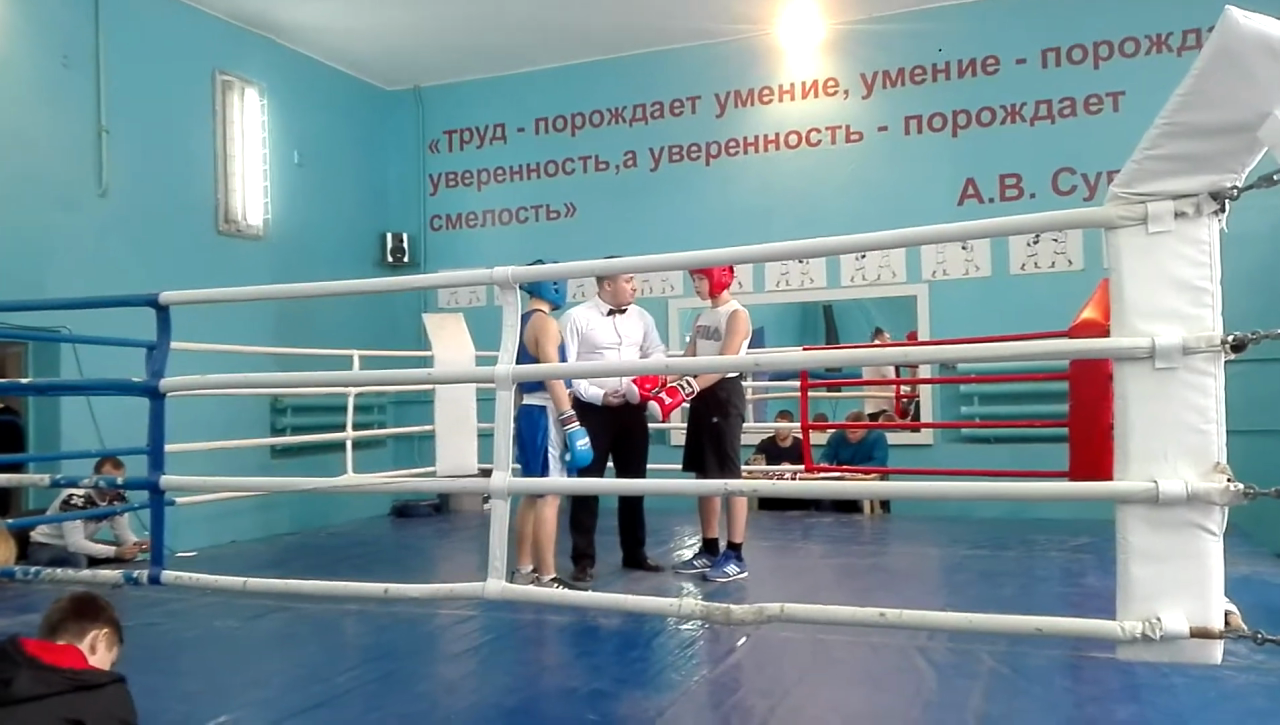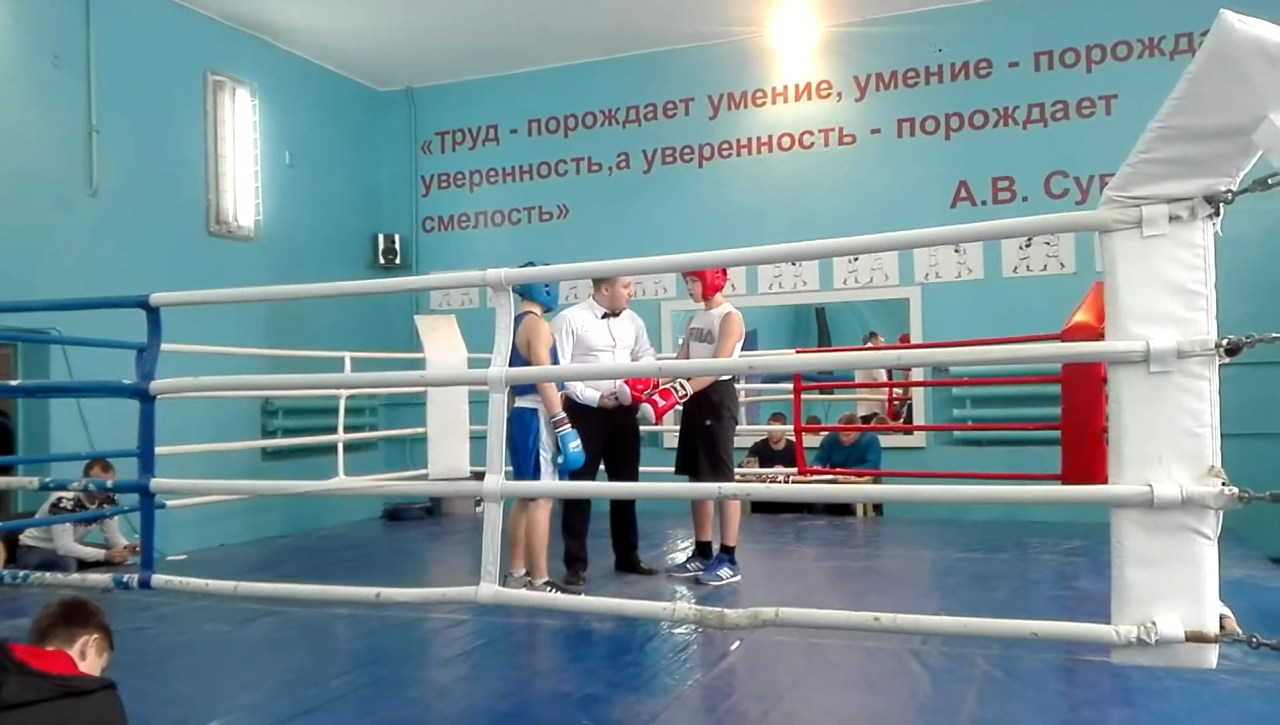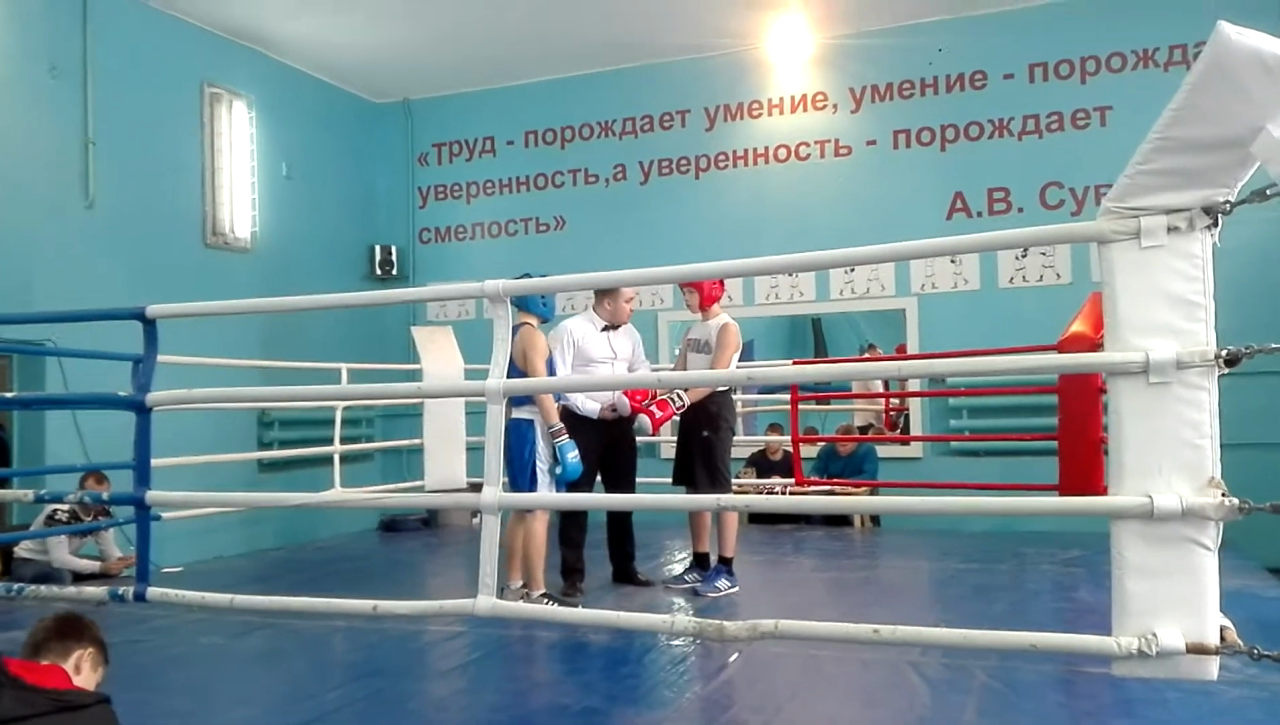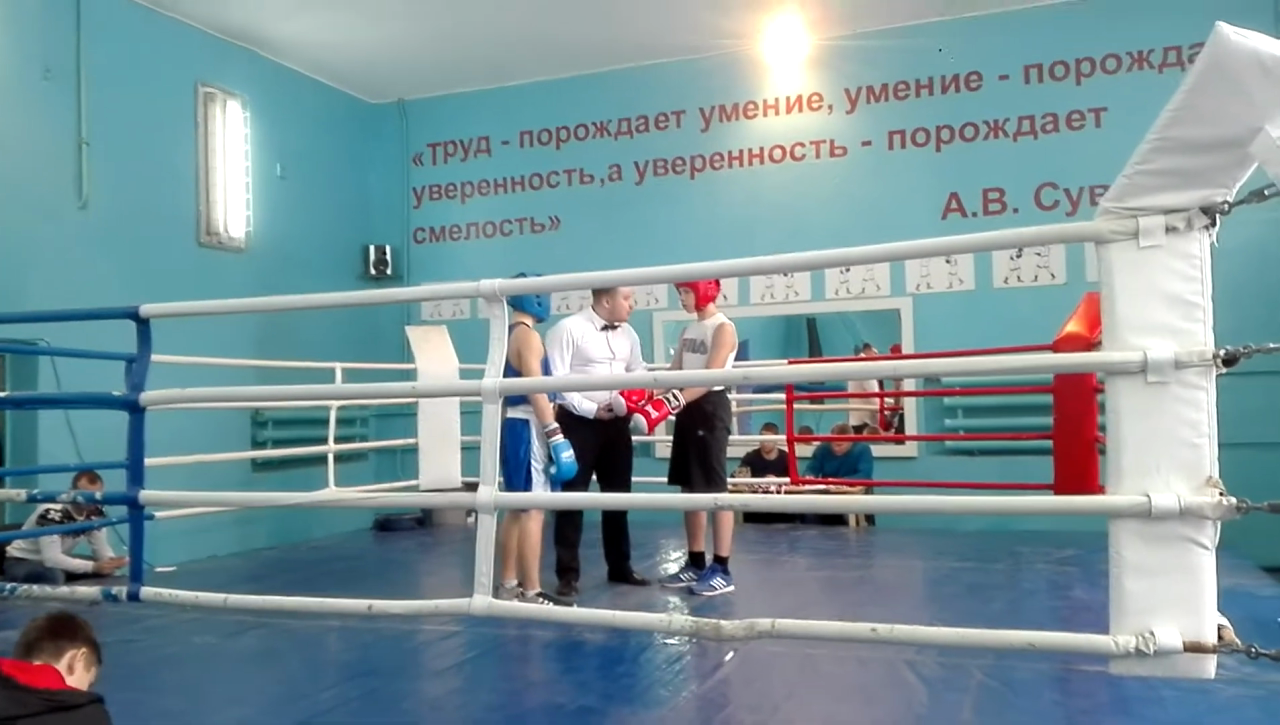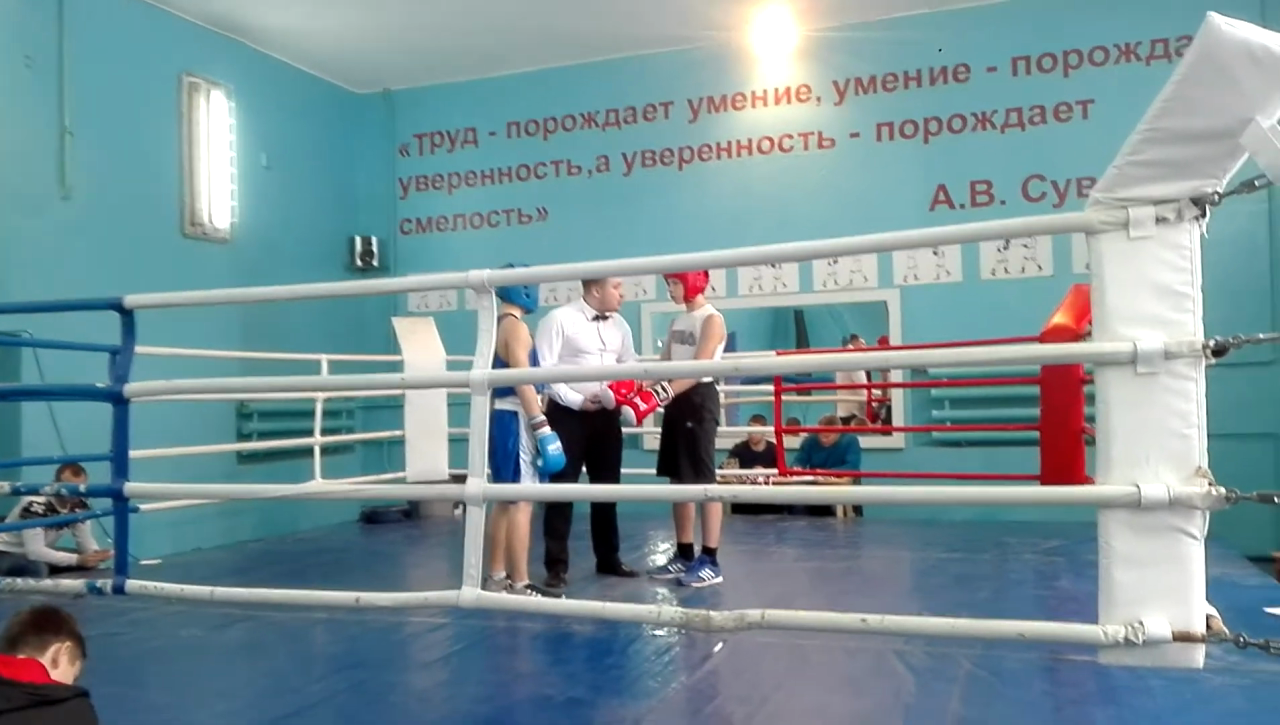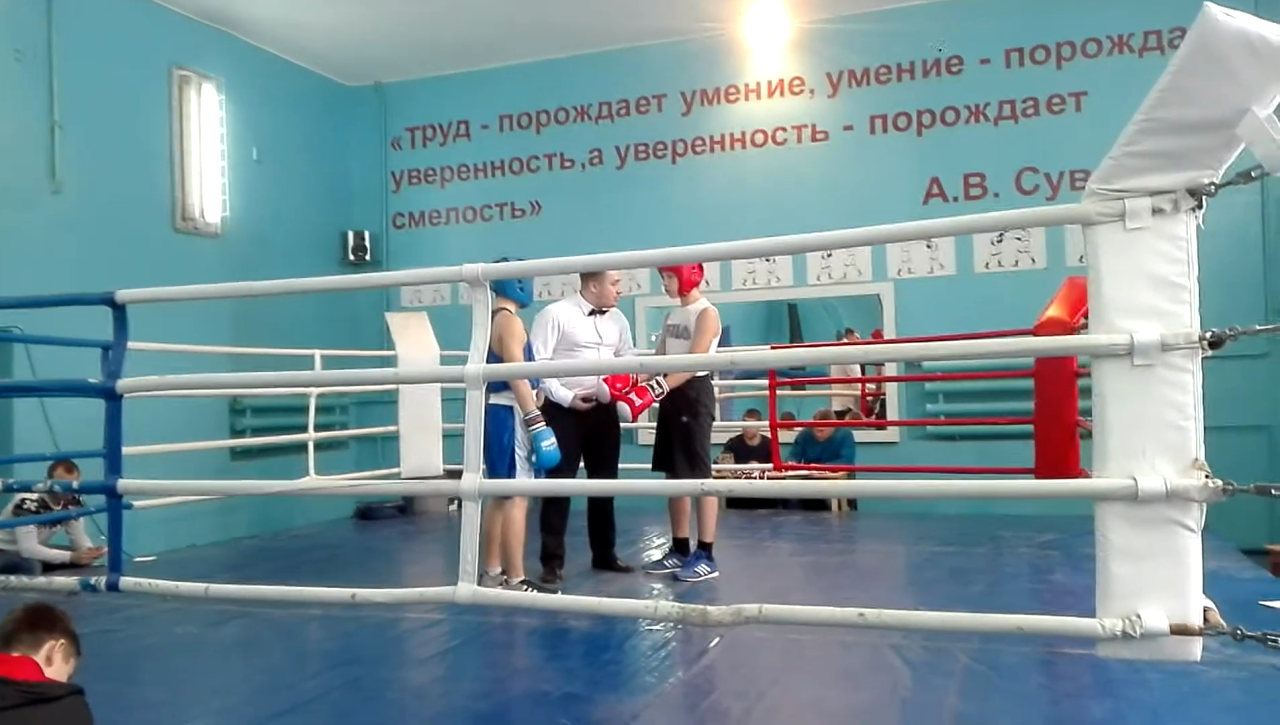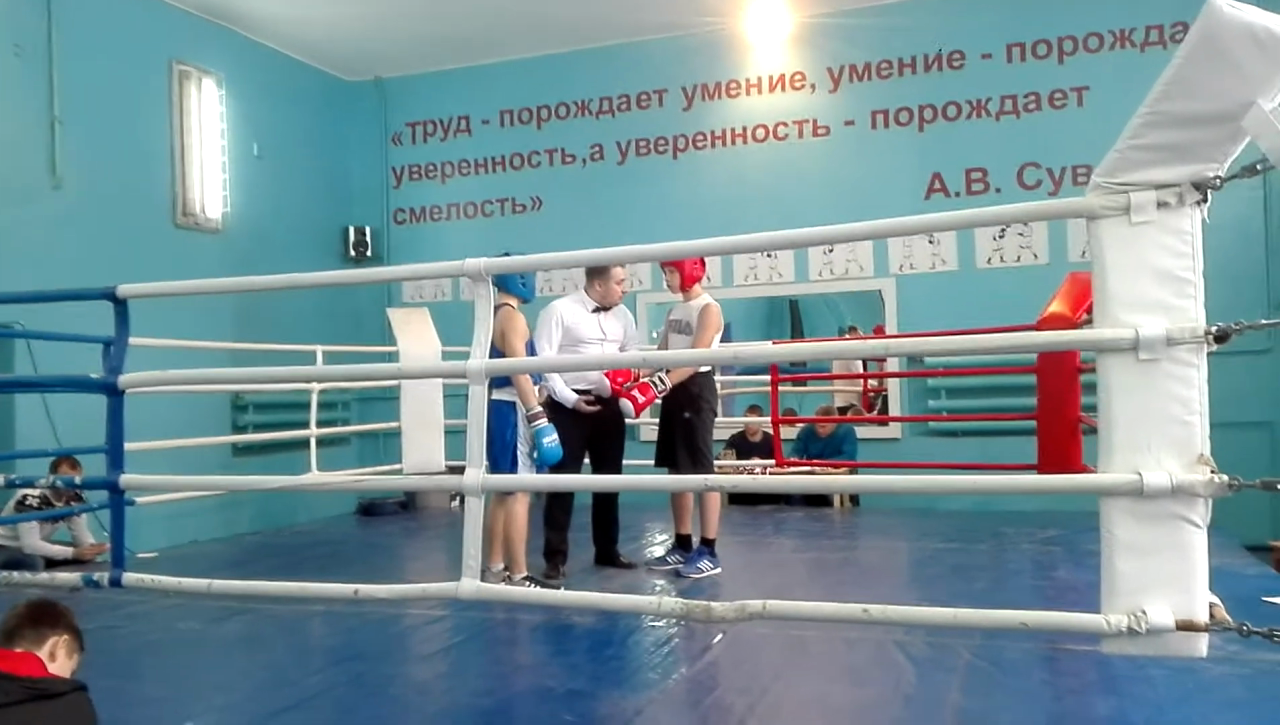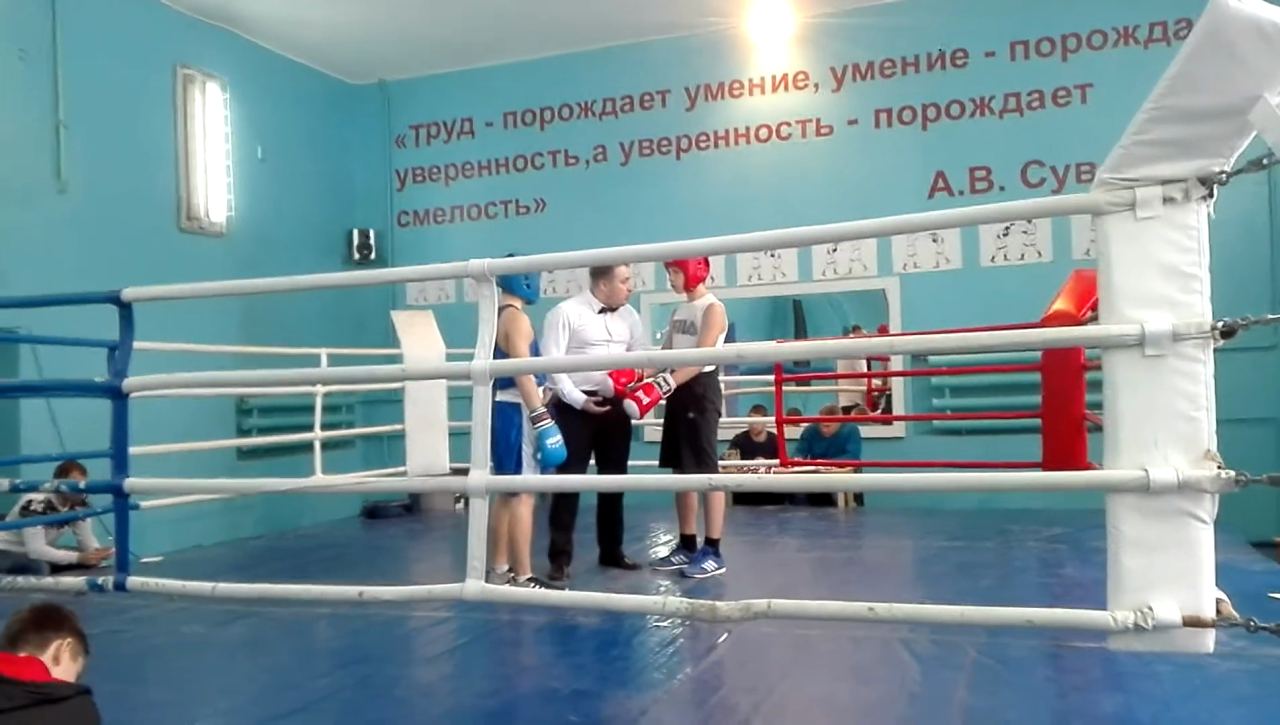
dt=0.1s
person 1, frame 1
left shoulder: (521, 323)
right shoulder: (545, 323)
right elbow: (552, 377)
right wrist: (571, 422)
left hip: (527, 412)
right hip: (545, 413)
left knee: (531, 494)
right knee: (548, 496)
left ankle: (524, 570)
right ankle: (546, 577)
person 1, frame 2
left shoulder: (513, 325)
right shoulder: (537, 325)
right elbow: (544, 379)
right wrist: (563, 424)
left hip: (519, 414)
right hip: (537, 416)
left knee: (524, 497)
right knee: (541, 499)
left ankle: (517, 573)
right ankle: (539, 581)
person 1, frame 3
left shoulder: (510, 336)
right shoulder: (533, 336)
right elbow: (541, 390)
right wrist: (561, 435)
left hip: (517, 425)
right hip: (534, 427)
left knee: (521, 508)
right knee: (538, 510)
left ankle: (514, 585)
right ankle: (536, 593)
person 1, frame 4
left shoulder: (506, 336)
right shoulder: (528, 336)
right elbow: (535, 390)
right wrist: (554, 434)
left hip: (511, 424)
right hip: (528, 426)
left knee: (516, 508)
right knee: (533, 510)
left ankle: (508, 584)
right ankle: (531, 592)
person 1, frame 5
left shoulder: (494, 327)
right shoulder: (516, 327)
right elbow: (522, 381)
right wrist: (542, 427)
left hip: (500, 416)
right hip: (516, 418)
left knee: (504, 500)
right knee: (521, 501)
left ankle: (497, 576)
right ankle: (520, 584)
person 1, frame 6
left shoulder: (488, 321)
right shoulder: (510, 322)
right elbow: (517, 376)
right wrist: (536, 422)
left hip: (495, 410)
right hip: (511, 413)
left knee: (500, 495)
right knee: (516, 497)
left ankle: (492, 572)
right ankle: (515, 580)
person 1, frame 7
left shoulder: (490, 317)
right shoulder: (512, 317)
right elbow: (519, 372)
right wrist: (538, 418)
left hip: (497, 406)
right hip: (514, 408)
left knee: (502, 491)
right knee: (518, 493)
left ankle: (495, 568)
right ankle: (518, 576)
person 1, frame 8
left shoulder: (494, 318)
right shoulder: (517, 318)
right elbow: (523, 374)
right wrist: (541, 418)
left hip: (501, 408)
right hip: (518, 410)
left knee: (507, 492)
right knee: (523, 494)
left ankle: (499, 569)
right ankle: (523, 578)
person 2, frame 1
left shoulder: (736, 315)
right shoulder: (702, 317)
right elbow: (688, 360)
left wrist: (685, 389)
left hip: (724, 394)
right hip: (701, 396)
left knee: (729, 475)
right knee: (704, 475)
left ankle: (735, 556)
right ankle: (710, 549)
person 2, frame 2
left shoulder: (730, 317)
right shoulder: (695, 320)
right elbow: (681, 363)
left wrist: (677, 391)
right wrist: (652, 384)
left hip: (718, 397)
right hip: (694, 399)
left knee: (722, 479)
right knee: (697, 478)
left ankle: (728, 559)
right ankle: (703, 553)
person 2, frame 3
left shoulder: (727, 328)
right shoulder: (693, 330)
right elbow: (678, 373)
left wrist: (675, 402)
right wrist: (650, 395)
left hip: (715, 408)
right hip: (692, 410)
left knee: (719, 489)
right knee: (695, 489)
left ankle: (726, 570)
right ankle: (700, 564)
person 2, frame 4
left shoulder: (722, 328)
right shoulder: (688, 330)
right elbow: (674, 373)
left wrist: (671, 402)
right wrist: (646, 395)
left hip: (710, 408)
right hip: (688, 410)
left knee: (715, 489)
right knee: (690, 489)
left ankle: (721, 569)
right ankle: (696, 563)
person 2, frame 5
left shoulder: (711, 320)
right shoulder: (678, 322)
right elbow: (663, 364)
left wrist: (659, 394)
right wrist: (634, 386)
left hip: (698, 399)
right hip: (676, 401)
left knee: (704, 480)
right knee: (679, 480)
left ankle: (710, 561)
right ankle: (684, 554)
person 2, frame 6
left shoulder: (706, 314)
right shoulder: (672, 315)
right elbow: (659, 359)
left wrist: (654, 388)
right wrist: (630, 381)
left hip: (694, 393)
right hip: (671, 395)
left knee: (699, 475)
right knee: (674, 475)
left ankle: (706, 556)
right ankle: (680, 549)
person 2, frame 7
left shoulder: (708, 309)
right shoulder: (674, 311)
right elbow: (661, 354)
left wrist: (657, 385)
right wrist: (633, 376)
left hip: (696, 389)
right hip: (674, 391)
left knee: (702, 471)
right knee: (677, 471)
left ankle: (708, 551)
right ankle: (683, 545)
person 2, frame 8
left shoulder: (712, 309)
right shoulder: (680, 311)
left wrist: (663, 384)
right wrist: (637, 376)
left hip: (701, 390)
right hip: (678, 391)
left knee: (706, 471)
right knee: (682, 471)
left ankle: (713, 553)
right ankle: (687, 545)
person 3, frame 1
left shoulder: (641, 317)
right shoulder: (576, 318)
left elbow: (656, 354)
right wrist: (598, 396)
left hip: (633, 408)
right hip: (592, 409)
left knee: (633, 481)
right knee: (588, 482)
left ankle: (635, 553)
right ankle: (583, 560)
person 3, frame 2
left shoulder: (632, 320)
right shoulder: (569, 320)
left elbow: (646, 356)
right wrist: (595, 398)
left hip: (624, 410)
right hip: (584, 411)
left knee: (626, 484)
right knee: (580, 485)
left ankle: (627, 556)
right ankle: (576, 563)
person 3, frame 3
left shoulder: (629, 333)
right shoulder: (569, 330)
left elbow: (641, 369)
right wrist: (594, 409)
left hip: (621, 422)
right hip: (581, 422)
left knee: (623, 495)
right knee: (577, 497)
left ankle: (625, 567)
right ankle: (573, 575)
person 3, frame 4
left shoulder: (628, 334)
right shoulder: (568, 329)
left elbow: (637, 371)
right elbow: (555, 379)
right wrist: (591, 410)
left hip: (617, 422)
right hip: (579, 422)
left knee: (618, 495)
right knee: (573, 495)
left ankle: (620, 566)
right ankle: (568, 574)
person 3, frame 5
left shoulder: (619, 325)
right shoulder: (559, 320)
left elbow: (629, 362)
right elbow: (543, 370)
right wrist: (577, 401)
left hip: (607, 414)
right hip: (568, 414)
left knee: (607, 487)
right knee: (562, 487)
left ankle: (608, 558)
right ankle: (557, 566)
person 3, frame 6
left shoulder: (617, 318)
right shoulder: (555, 314)
left elbow: (627, 357)
right elbow: (537, 363)
right wrist: (566, 398)
left hip: (604, 408)
right hip: (566, 409)
left knee: (605, 482)
right knee: (559, 483)
left ankle: (604, 554)
right ankle: (552, 561)
person 3, frame 7
left shoulder: (622, 315)
right shoulder: (560, 311)
left elbow: (633, 352)
right elbow: (542, 361)
right wrist: (570, 400)
left hip: (609, 404)
right hip: (570, 407)
left knee: (609, 478)
right knee: (564, 479)
left ankle: (607, 550)
right ankle: (556, 557)
person 3, frame 8
left shoulder: (629, 316)
right shoulder: (566, 313)
left elbow: (641, 353)
right wrist: (579, 400)
left hip: (616, 406)
right hip: (576, 407)
left knee: (614, 479)
left ankle: (612, 551)
right ankle: (560, 558)
